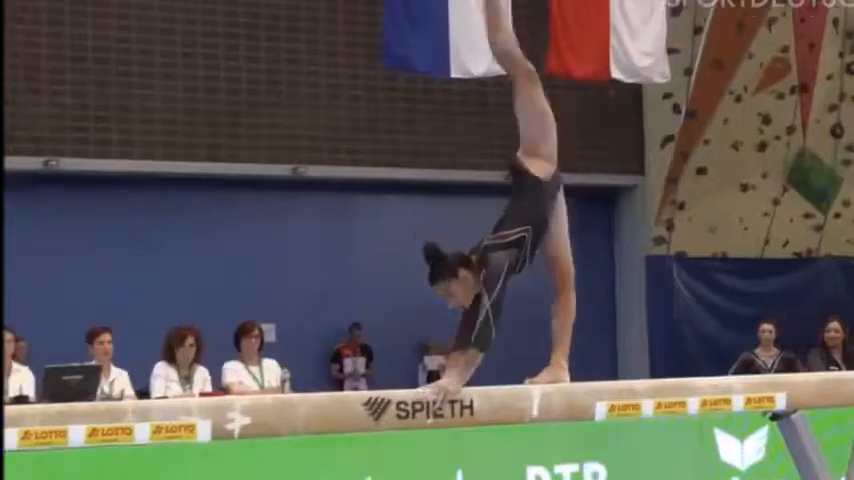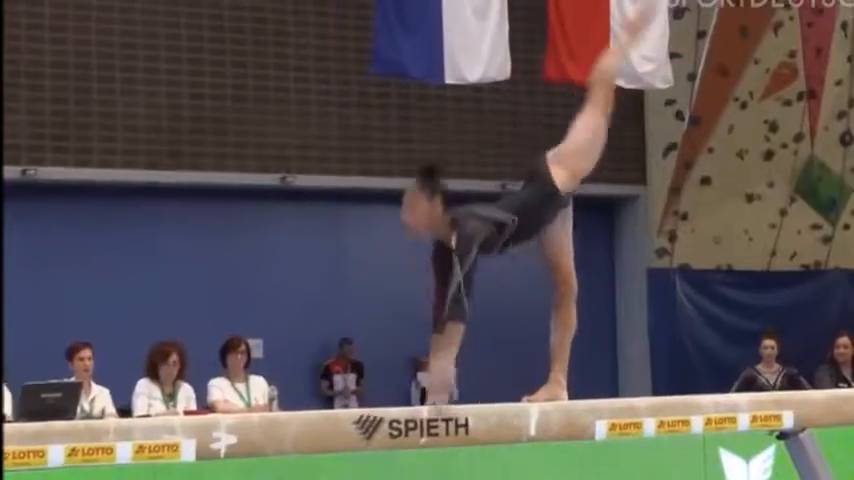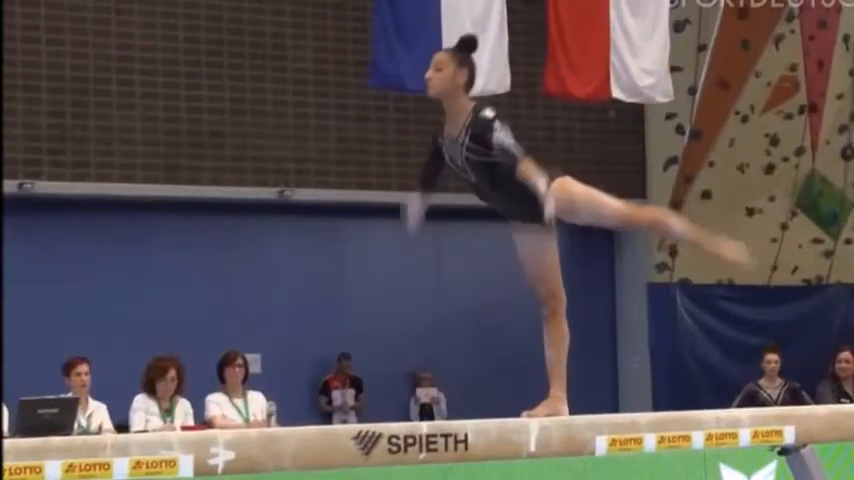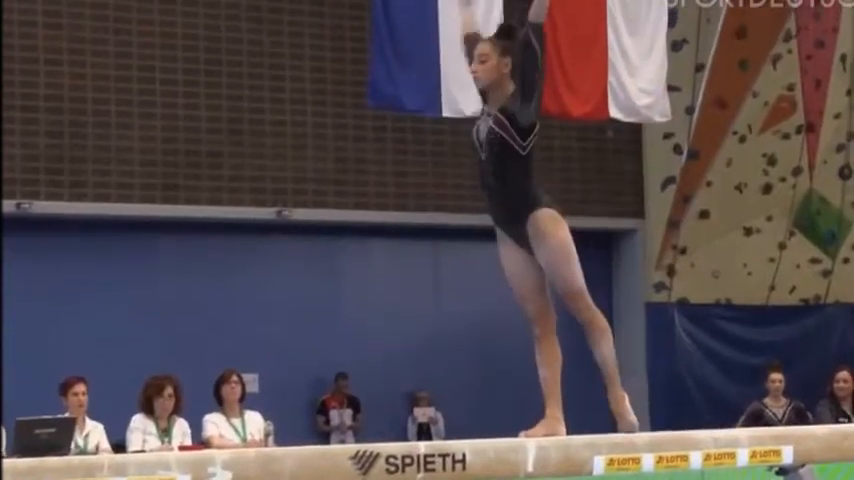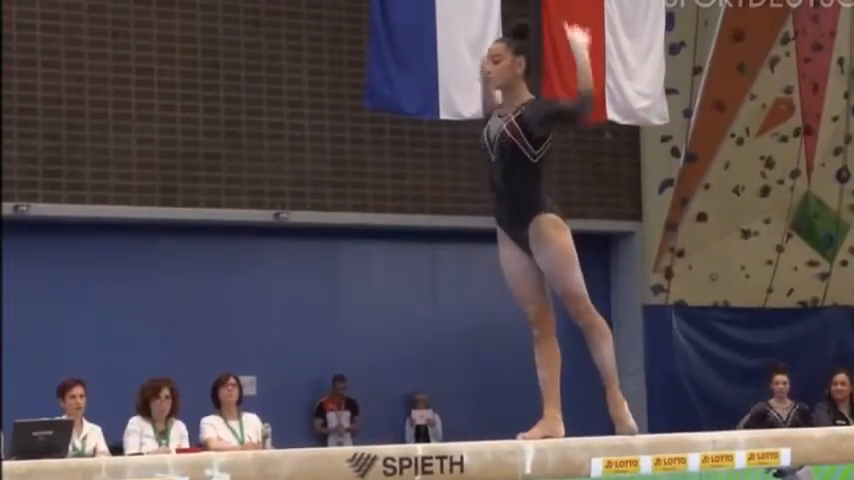
dt=0.3s
person 1, frame 1
left shoulder: (492, 268)
right shoulder: (470, 275)
left elbow: (479, 331)
right elbow: (469, 334)
left wrist: (454, 377)
right wrist: (453, 376)
left hip: (537, 173)
right hip: (539, 187)
right knee: (563, 282)
person 1, frame 2
left shoulder: (464, 231)
right shoulder: (444, 247)
left elbow: (457, 305)
right elbow: (444, 310)
left wrist: (443, 366)
right wrist: (438, 367)
left hip: (552, 181)
right hip: (549, 202)
right knee: (565, 290)
left ankle: (630, 31)
right ankle: (557, 382)
person 1, frame 3
left shoulder: (484, 120)
right shoulder: (444, 134)
left elbow: (513, 152)
right elbow: (431, 169)
left wrist: (539, 184)
right wrist: (418, 202)
left hip: (549, 198)
right hip: (524, 216)
right knee: (551, 303)
left ankle: (712, 244)
right ankle: (557, 397)
person 1, frame 4
left shoulder: (522, 102)
right shoulder: (489, 104)
left elbow: (530, 46)
right elbow: (473, 46)
left hip: (538, 218)
right hip: (507, 229)
left knee: (581, 306)
right knee: (540, 321)
left ankle: (617, 395)
right ankle: (553, 417)
person 1, frame 5
left shoulder: (538, 111)
right shoulder: (498, 116)
left elbow: (582, 109)
left wrist: (580, 54)
right wrist: (487, 91)
left hip: (541, 223)
right hip: (509, 230)
left knee: (583, 310)
right knee: (539, 323)
left ankle: (616, 400)
right ankle: (552, 417)
